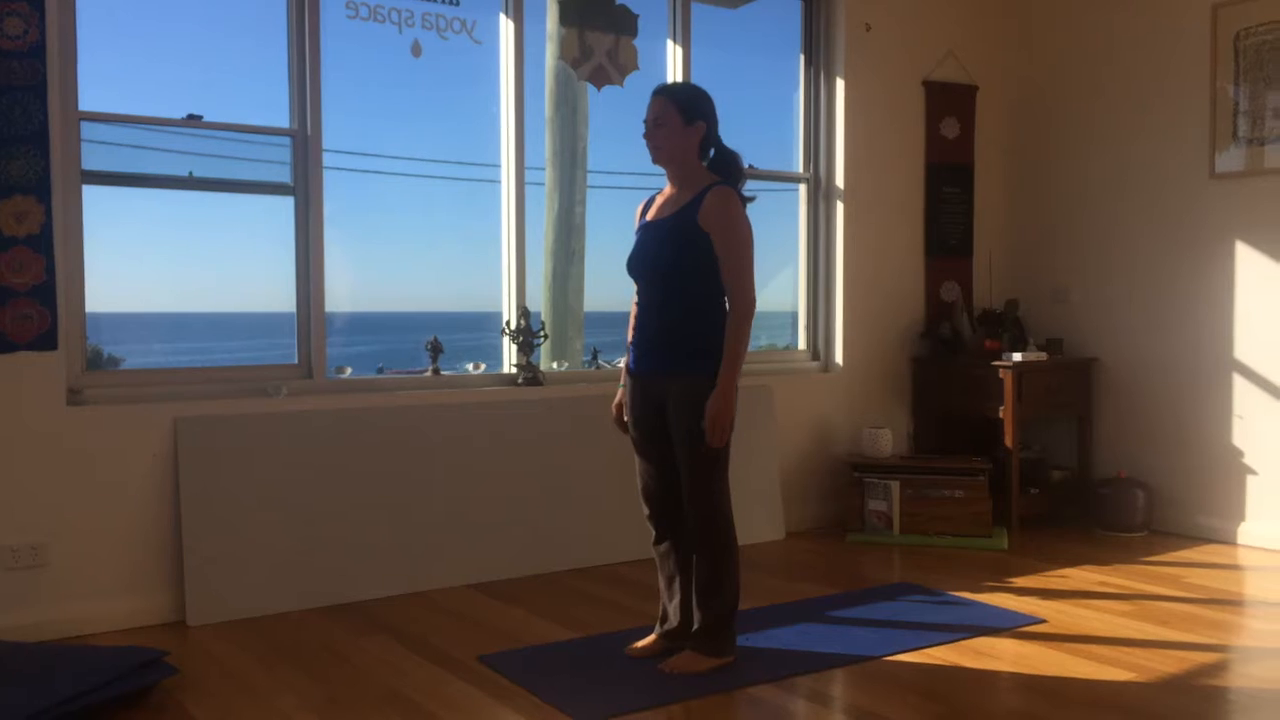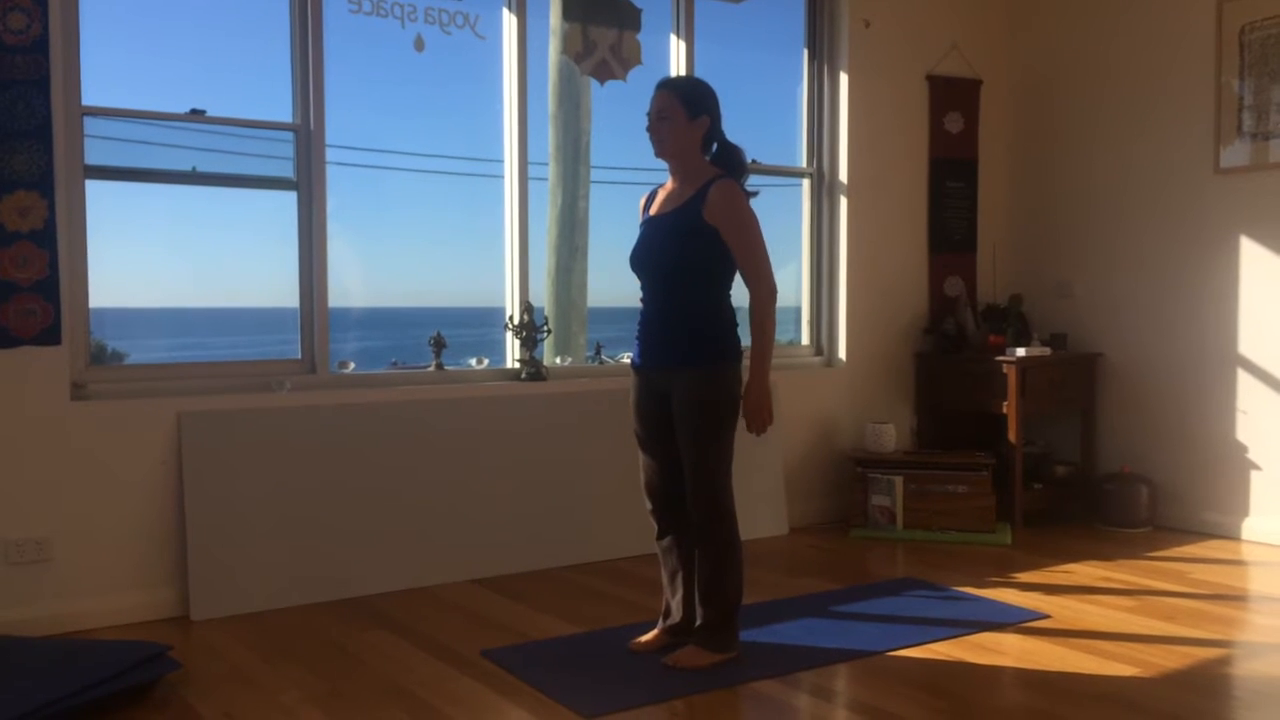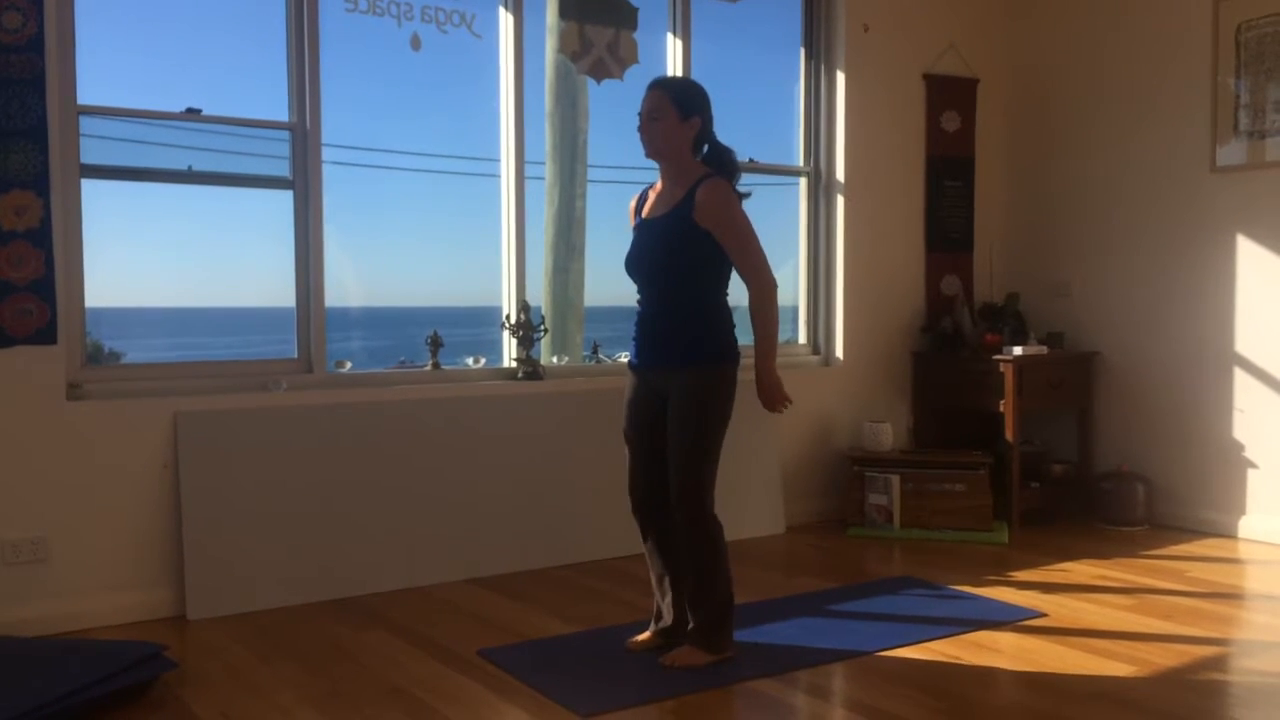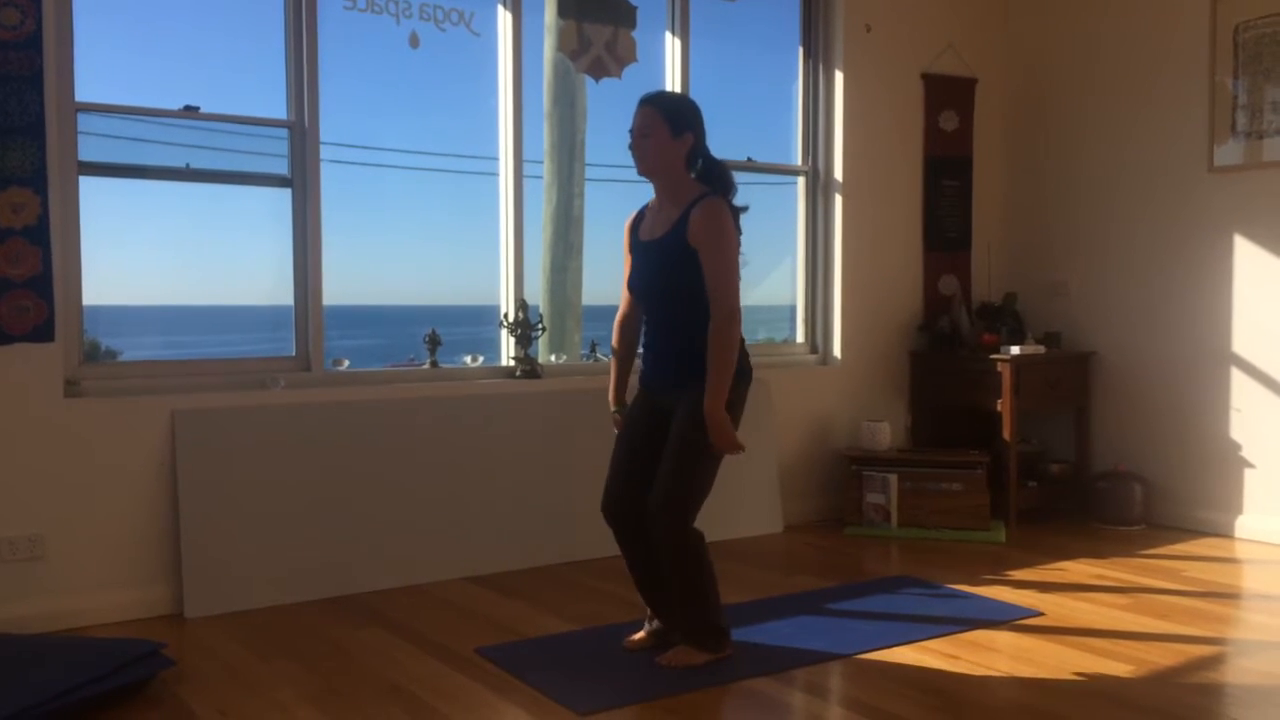
dt=0.7s
person 1, frame 1
left shoulder: (719, 203)
right shoulder: (649, 208)
left elbow: (741, 302)
left wrist: (725, 389)
right wrist: (626, 380)
left hip: (697, 377)
right hip: (648, 377)
left knee: (705, 507)
right knee: (662, 508)
left ankle: (713, 638)
right ankle: (674, 624)
person 1, frame 2
left shoulder: (722, 197)
right shoulder: (652, 201)
left elbow: (764, 290)
left wrist: (758, 380)
left hip: (706, 369)
right hip: (651, 369)
left knee: (707, 501)
right knee: (665, 501)
left ankle: (717, 634)
right ankle: (677, 619)
person 1, frame 3
left shoulder: (712, 195)
right shoulder: (641, 202)
left elbow: (762, 283)
left wrist: (766, 370)
left hip: (701, 369)
right hip: (648, 368)
left knee: (689, 502)
right knee: (647, 499)
left ankle: (711, 634)
right ankle: (670, 620)
person 1, frame 4
left shoulder: (710, 214)
right shoulder: (637, 224)
left elbow: (725, 315)
left wrist: (718, 406)
right wrist: (618, 395)
left hip: (709, 384)
right hip: (658, 386)
left knee: (669, 513)
right knee: (621, 505)
left ankle: (707, 635)
right ankle: (667, 619)
